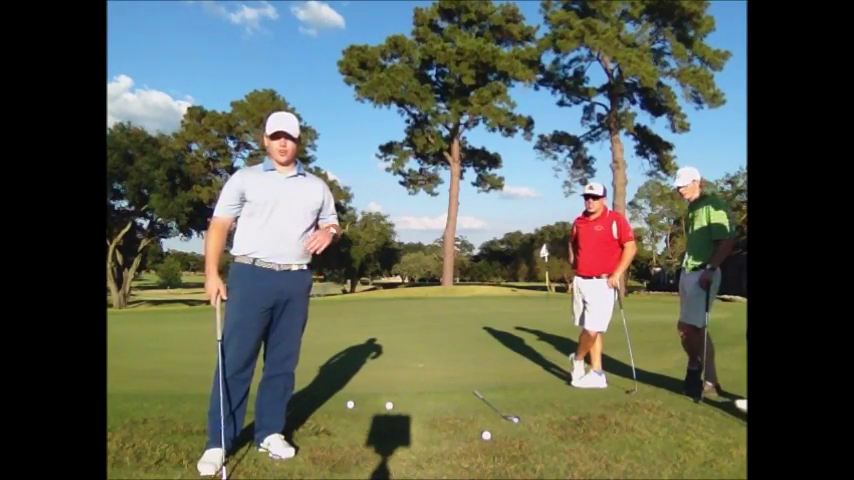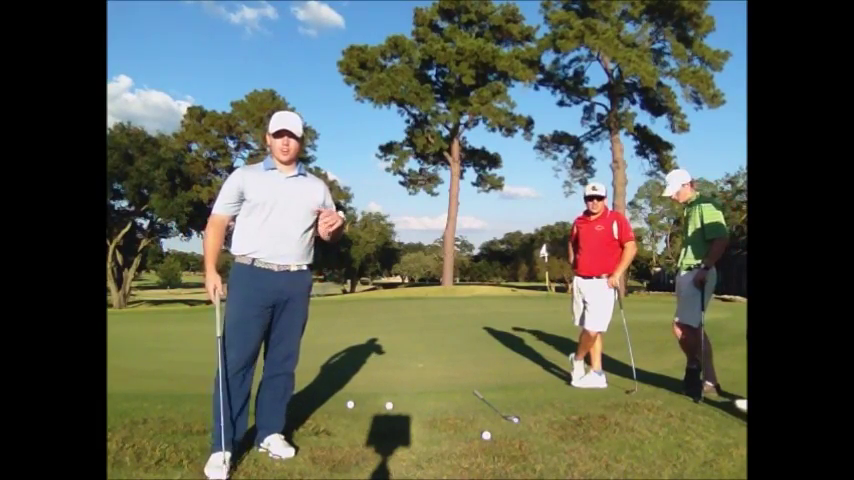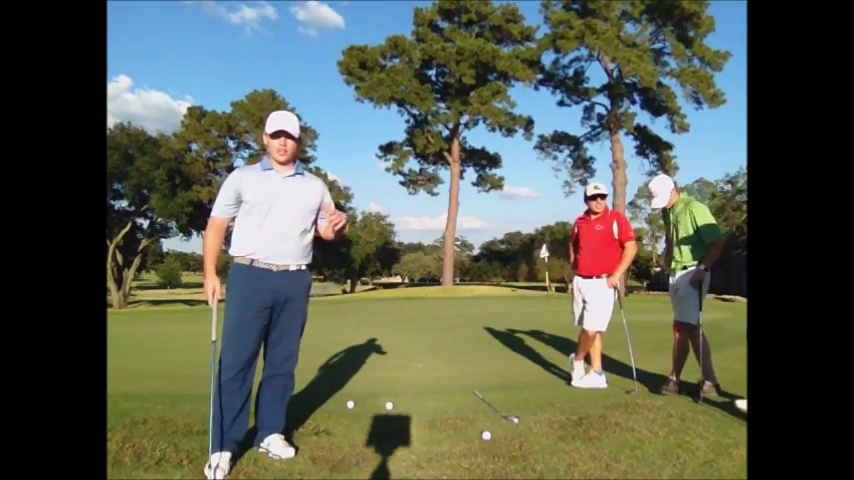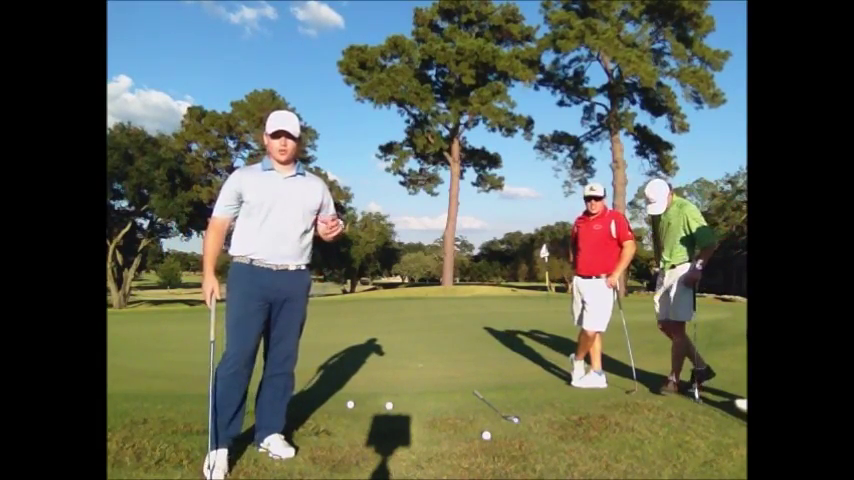
dt=0.5s
person 1, frame 1
left shoulder: (317, 186)
right shoulder: (244, 179)
left elbow: (331, 226)
right elbow: (218, 226)
left wrist: (329, 232)
right wrist: (212, 273)
left hip: (296, 281)
right hip: (251, 275)
left knee: (283, 361)
right knee: (235, 359)
left ankle: (270, 432)
right ankle: (218, 442)
person 1, frame 2
left shoulder: (317, 187)
right shoulder: (244, 176)
left elbow: (327, 234)
right elbow: (217, 223)
left wrist: (336, 224)
right wrist: (211, 270)
left hip: (296, 281)
right hip: (251, 276)
left knee: (283, 361)
right knee: (236, 359)
left ankle: (270, 433)
right ankle: (223, 445)
person 1, frame 3
left shoulder: (315, 186)
right shoulder: (241, 178)
left elbow: (326, 231)
right elbow: (216, 225)
left wrist: (338, 223)
right wrist: (210, 273)
left hip: (295, 281)
right hip: (249, 276)
left knee: (282, 361)
right knee: (236, 360)
left ankle: (270, 432)
right ankle: (223, 445)
person 1, frame 4
left shoulder: (316, 186)
right shoulder: (243, 178)
left elbow: (325, 229)
right elbow: (218, 226)
left wrist: (334, 228)
right wrist: (209, 274)
left hip: (294, 281)
right hip: (250, 275)
left knee: (282, 361)
right knee: (238, 356)
left ankle: (269, 432)
right ankle: (219, 444)
person 2, frame 1
left shoulder: (714, 205)
right shoulder: (692, 208)
left elbow: (727, 241)
left wrist: (710, 268)
right wrist: (684, 268)
left hip: (703, 274)
right hip: (688, 273)
left knee: (688, 327)
right knee: (694, 328)
left ankle: (702, 374)
right ankle: (704, 376)
person 2, frame 2
left shoulder: (705, 205)
right shoulder: (688, 208)
left elbow: (721, 239)
left wrist: (705, 268)
right wrist: (681, 266)
left hip: (698, 273)
right hip: (685, 273)
left knee: (683, 327)
right knee: (691, 328)
left ankle: (701, 374)
right ankle: (709, 381)
person 2, frame 3
left shoulder: (694, 208)
right shoulder: (668, 211)
left elbow: (718, 240)
left wrist: (704, 268)
right wrist: (667, 262)
left hip: (692, 274)
right hip: (676, 273)
left knee: (682, 328)
right knee: (689, 328)
left ankle: (675, 378)
right ankle: (709, 381)
person 2, frame 4
left shoulder: (687, 210)
right shoulder: (656, 211)
left elbow: (709, 243)
left wrist: (698, 267)
left hip: (683, 271)
right hip: (664, 271)
left knee: (676, 326)
right knee: (664, 324)
left ankle: (674, 379)
right ankle: (699, 365)
person 3, frame 1
left shoulder: (615, 219)
right shoulder: (579, 222)
left elbow: (630, 247)
left wrist: (617, 274)
right wrist: (574, 266)
left hip: (602, 283)
right hip: (580, 281)
left knee: (593, 329)
right knee: (590, 329)
left ankle: (577, 359)
right ankle: (596, 374)
person 3, frame 2
left shoulder: (616, 219)
right shoulder: (579, 222)
left elbow: (631, 247)
right elbow: (572, 244)
left wrist: (617, 274)
right wrist: (573, 266)
left hip: (603, 283)
right hip: (581, 282)
left knee: (593, 329)
right knee: (589, 329)
left ankle: (577, 359)
right ankle: (596, 374)
person 3, frame 3
left shoulder: (616, 219)
right shoulder: (580, 222)
left elbow: (631, 247)
right elbow: (573, 244)
left wrist: (617, 274)
right wrist: (574, 266)
left hip: (603, 283)
right hip: (581, 281)
left knee: (591, 329)
right knee: (590, 329)
left ankle: (577, 359)
right ankle: (596, 374)
person 3, frame 4
left shoulder: (615, 218)
right shoulder: (579, 221)
left elbow: (630, 246)
left wrist: (616, 274)
right wrist: (574, 266)
left hip: (602, 283)
right hip: (580, 281)
left knee: (591, 329)
right knee: (590, 329)
left ankle: (577, 359)
right ankle: (596, 374)
